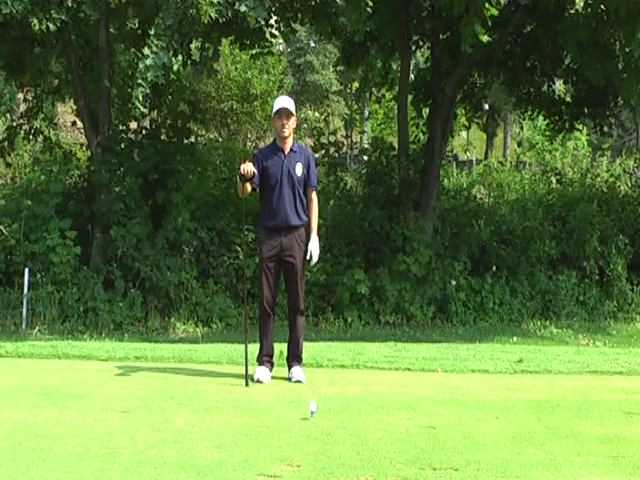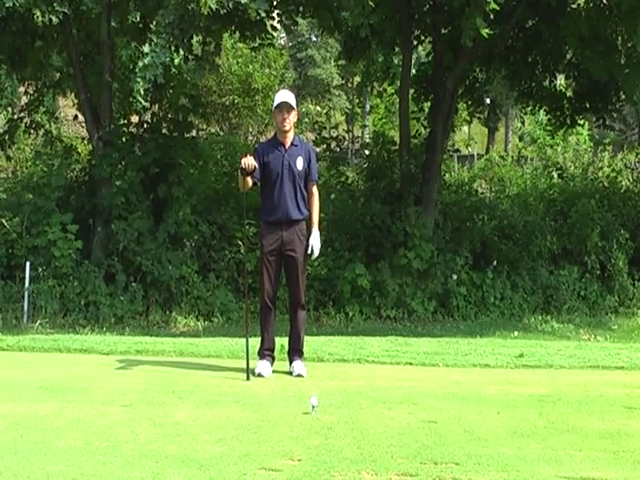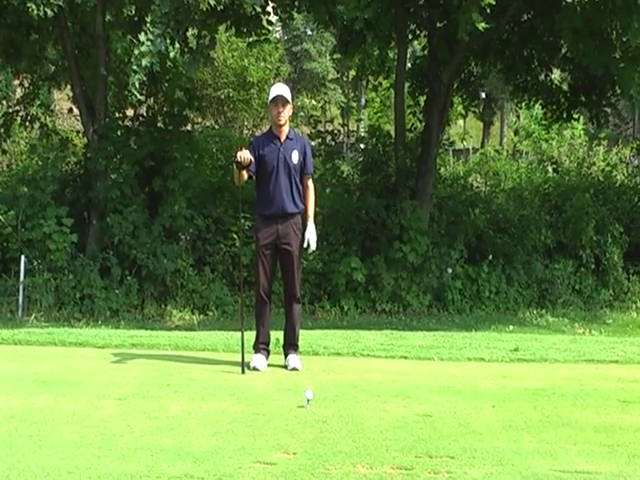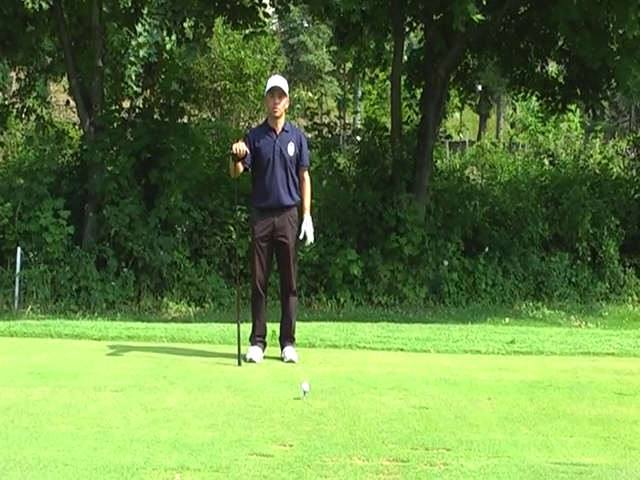
dt=0.7s
person 1, frame 1
left shoulder: (306, 156)
right shoulder: (262, 156)
left elbow: (312, 197)
right elbow: (245, 192)
left wrist: (314, 235)
right wrist: (243, 177)
left hip: (296, 235)
right hip: (269, 235)
left knee: (296, 302)
right knee: (266, 301)
left ankle: (295, 363)
right ankle: (264, 362)
person 1, frame 2
left shoulder: (306, 150)
right shoulder: (263, 150)
left elbow: (313, 191)
right elbow: (245, 187)
left wrist: (315, 229)
right wrist: (244, 171)
left hip: (297, 229)
right hip: (269, 229)
left knee: (298, 296)
right knee: (267, 296)
left ankle: (296, 356)
right ankle: (266, 356)
person 1, frame 3
left shoulder: (302, 144)
right shoulder: (258, 144)
left elbow: (308, 185)
right elbow: (241, 180)
left wrist: (310, 223)
right wrist: (240, 165)
left hip: (292, 223)
right hip: (265, 223)
left knee: (293, 290)
right knee: (263, 289)
left ankle: (291, 350)
right ankle: (261, 349)
person 1, frame 4
left shoulder: (297, 136)
right shoulder: (254, 136)
left elbow: (304, 177)
right elbow: (236, 173)
left wrist: (307, 215)
right wrist: (235, 156)
left hip: (288, 215)
right hip: (261, 216)
left knee: (289, 282)
right knee: (259, 281)
left ankle: (288, 342)
right ankle: (257, 341)
